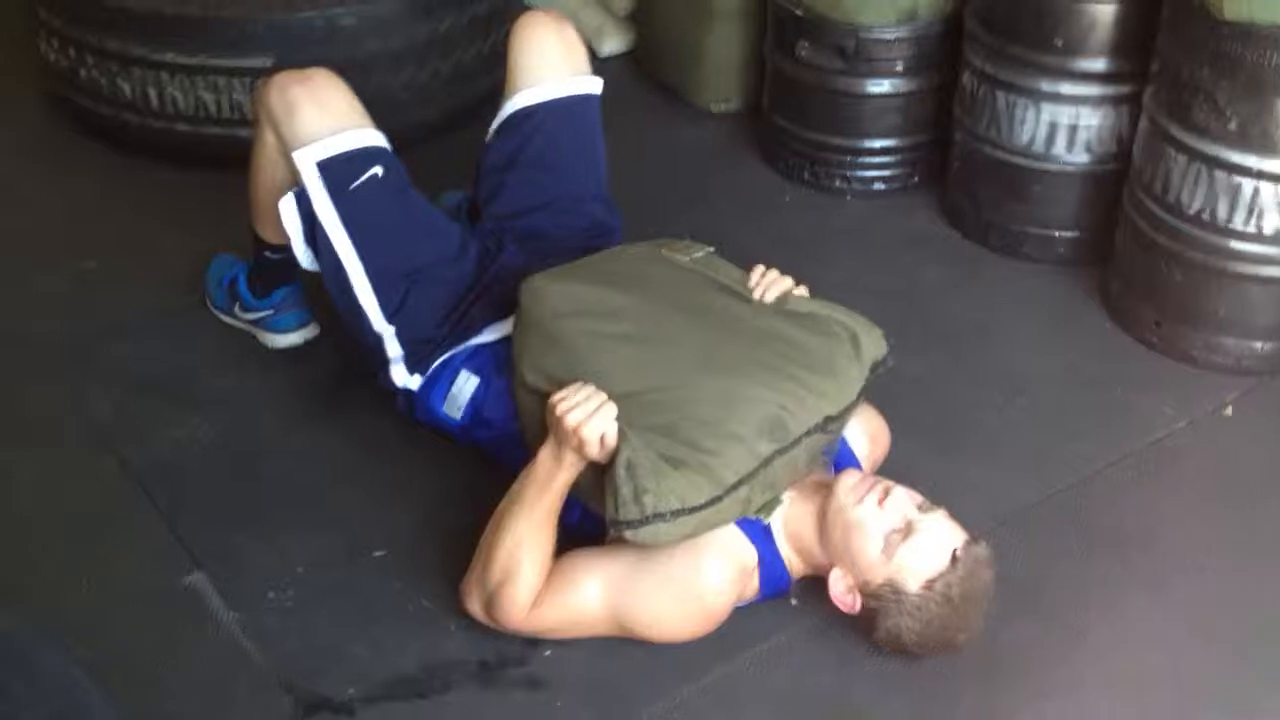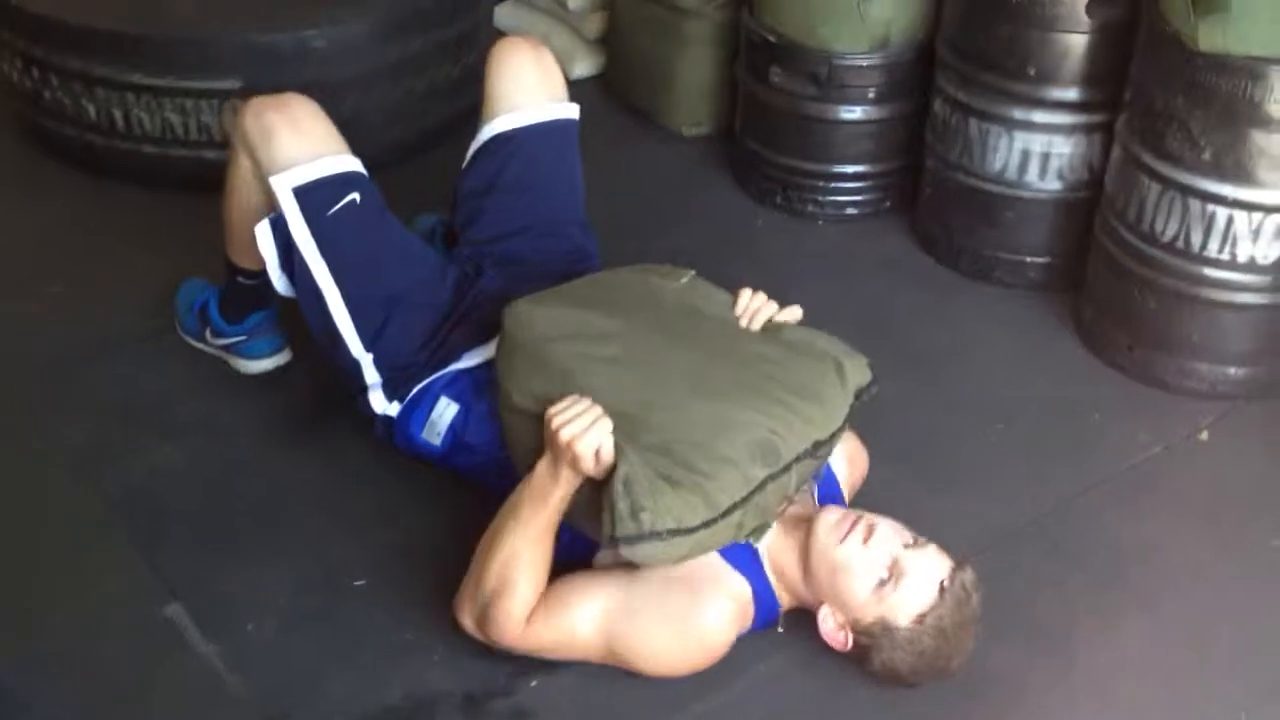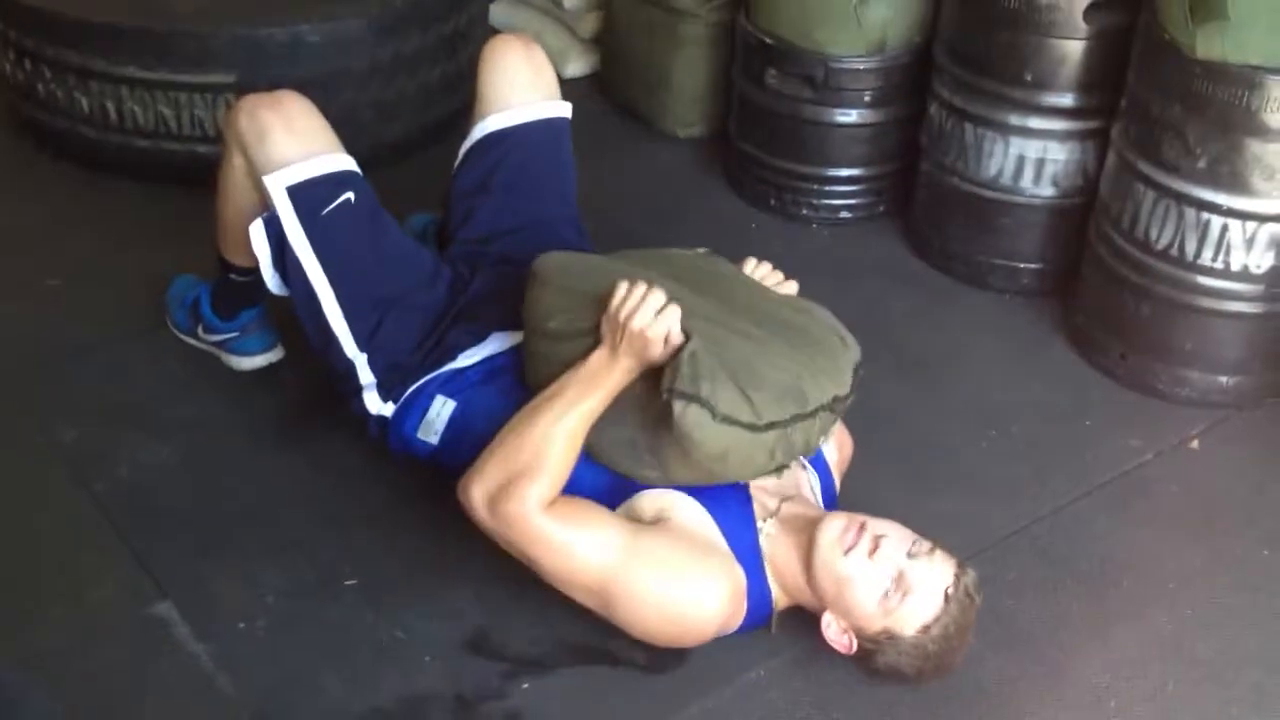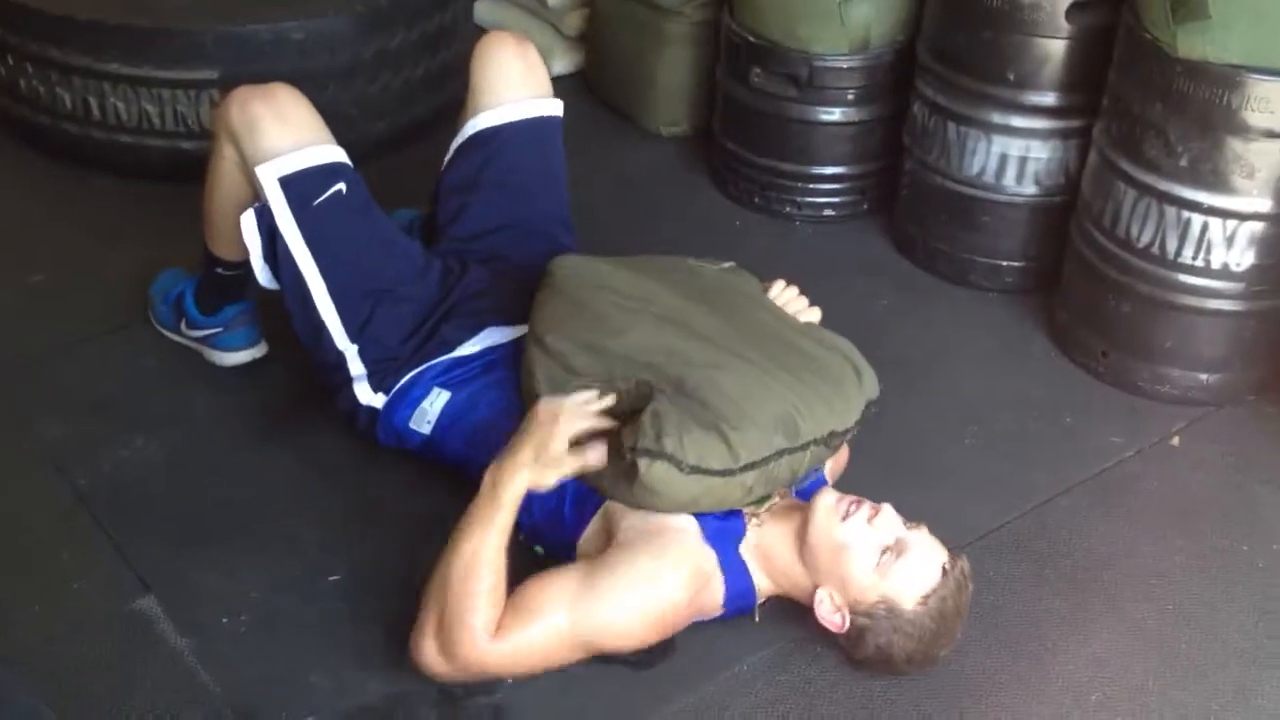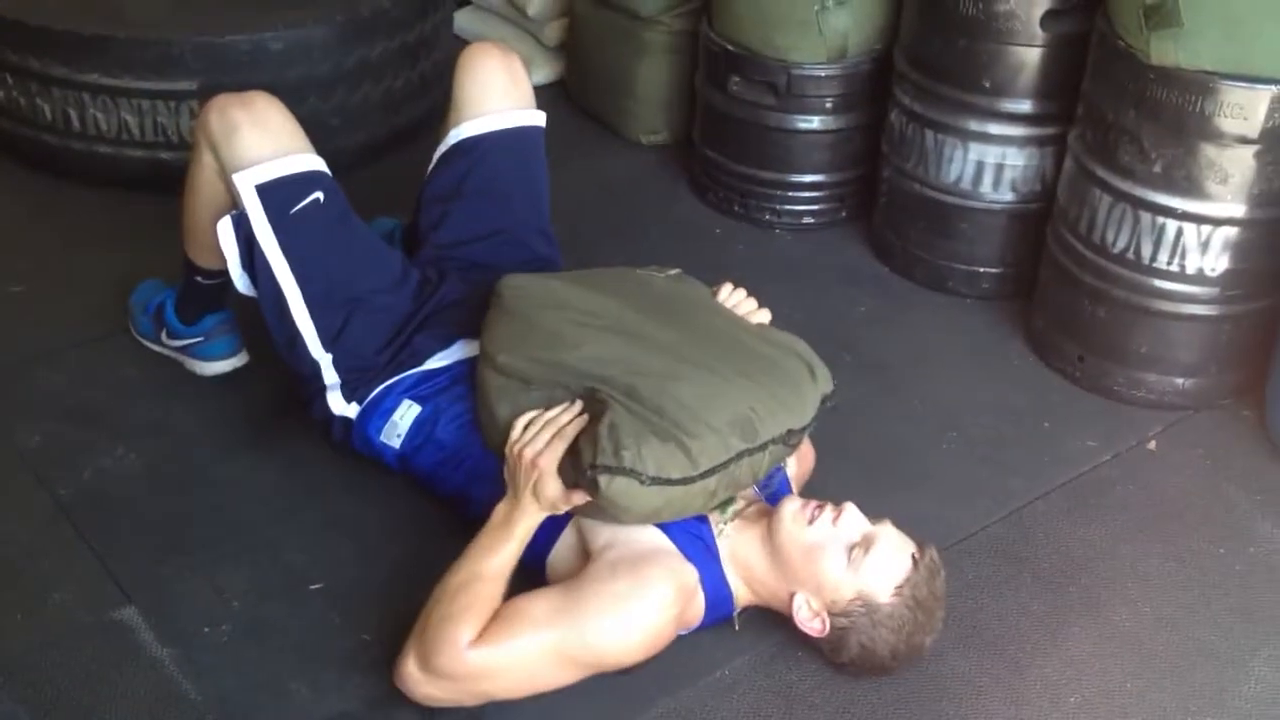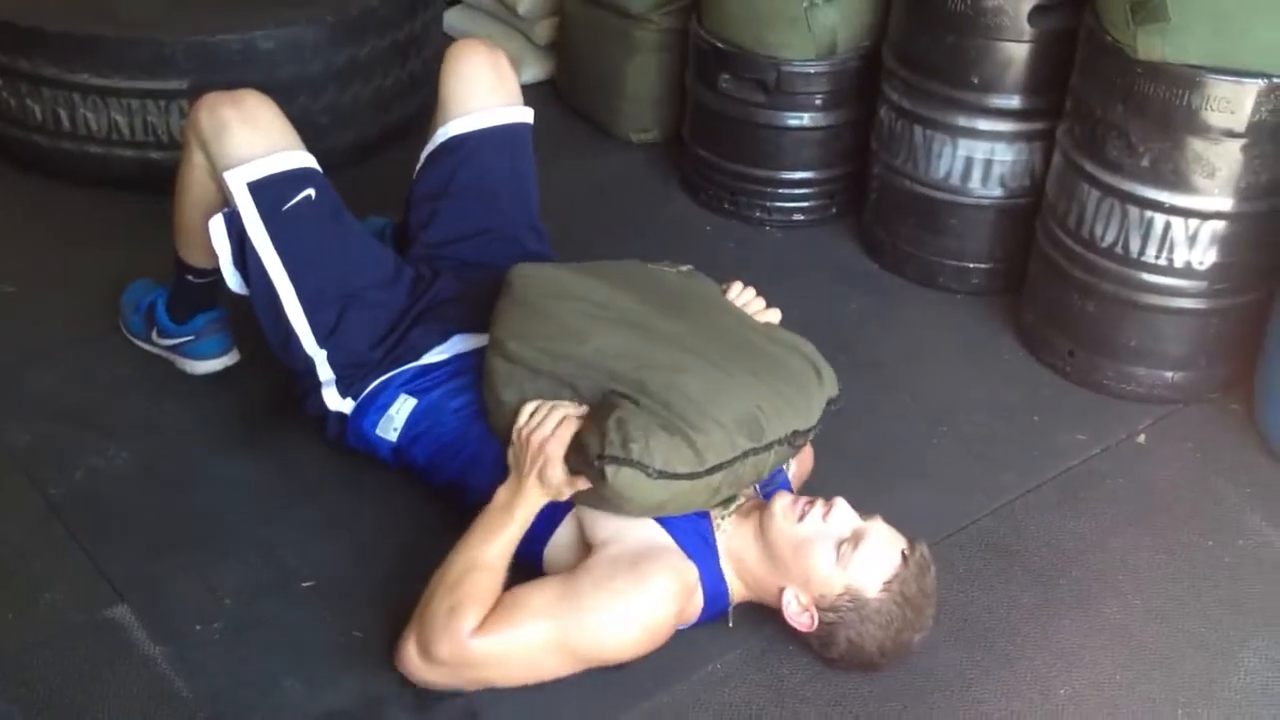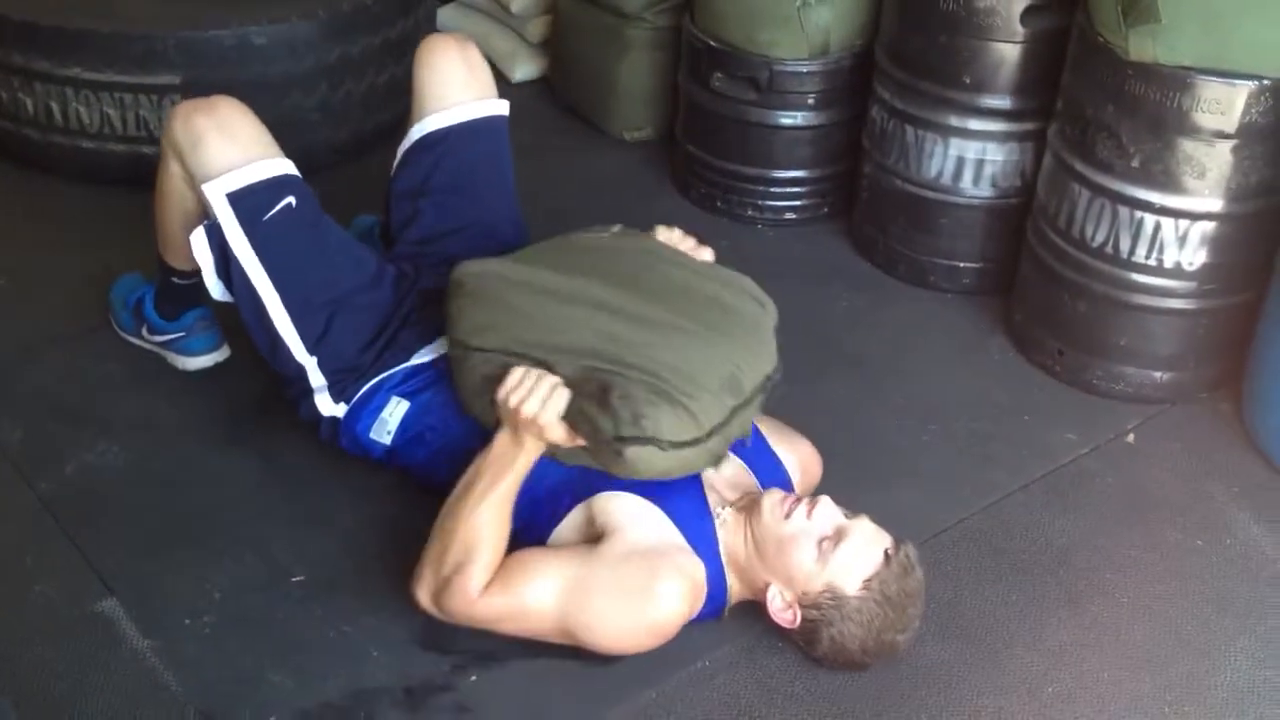
dt=0.4s
person 1, frame 1
left shoulder: (708, 579)
right shoulder: (857, 442)
left elbow: (494, 600)
left wrist: (562, 454)
left hip: (453, 342)
left knee: (297, 95)
right knee: (541, 33)
left ankle: (266, 292)
right ankle: (480, 218)
person 1, frame 2
left shoulder: (701, 617)
right shoulder: (834, 466)
left elbow: (485, 613)
left wrist: (557, 469)
right wrist: (766, 341)
left hip: (433, 370)
left knee: (275, 119)
right knee: (518, 56)
left ankle: (240, 317)
right ankle: (460, 246)
person 1, frame 3
left shoulder: (697, 593)
right shoulder: (820, 458)
left elbow: (494, 498)
left wrist: (615, 360)
left hip: (425, 369)
left knee: (268, 117)
right knee: (510, 54)
left ankle: (231, 313)
right ankle: (450, 246)
person 1, frame 4
left shoulder: (673, 582)
right shoulder: (813, 461)
left elbow: (446, 647)
left wrist: (513, 474)
left hip: (415, 367)
right hip: (528, 303)
left knee: (259, 110)
right knee: (504, 51)
left ankle: (214, 309)
right ankle: (436, 237)
person 1, frame 5
left shoulder: (654, 598)
right shoulder: (780, 470)
left elbow: (429, 670)
left wrist: (522, 507)
left hip: (390, 376)
left knee: (238, 118)
right knee: (488, 64)
left ankle: (195, 319)
right ankle: (417, 252)
person 1, frame 6
left shoulder: (652, 594)
right shoulder: (777, 467)
left elbow: (431, 654)
left wrist: (523, 491)
left hip: (386, 371)
right hip: (499, 306)
left knee: (229, 116)
right knee: (472, 59)
left ankle: (185, 317)
right ankle: (408, 249)
person 1, frame 7
left shoulder: (654, 594)
right shoulder: (788, 464)
left elbow: (444, 590)
left wrist: (520, 439)
left hip: (376, 373)
left knee: (203, 124)
right knee: (446, 53)
left ankle: (174, 315)
right ankle: (396, 255)
